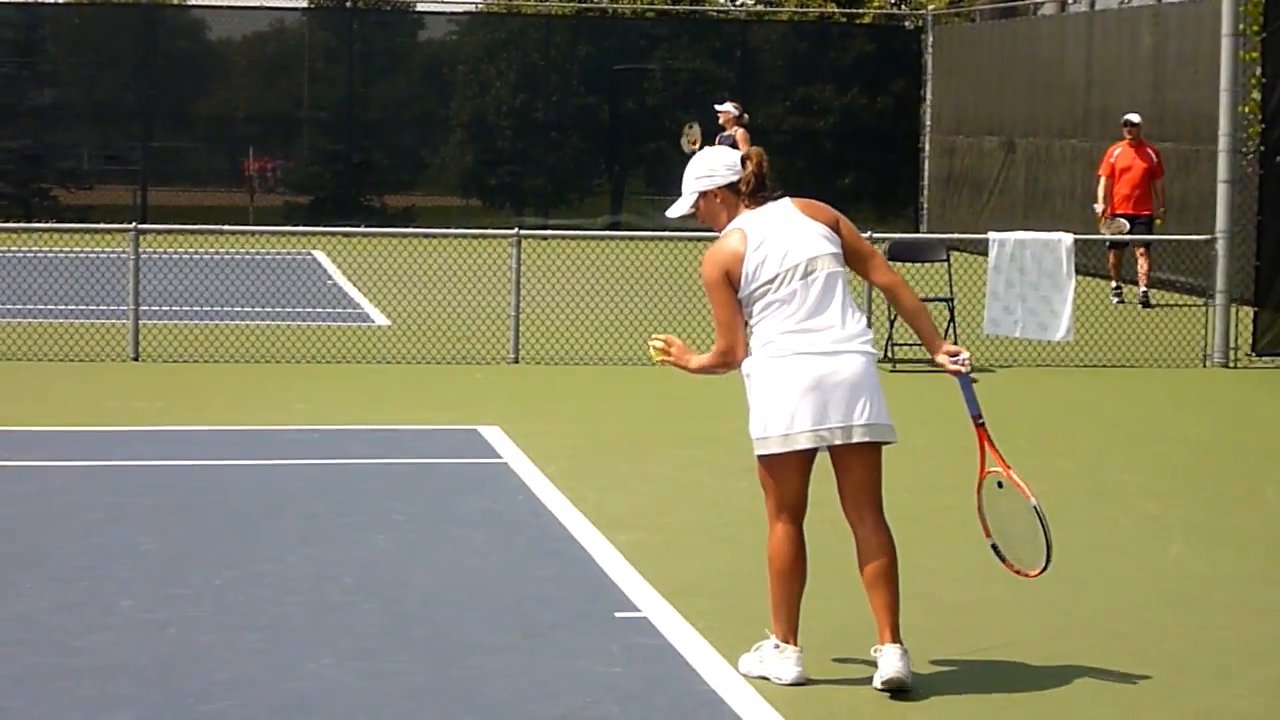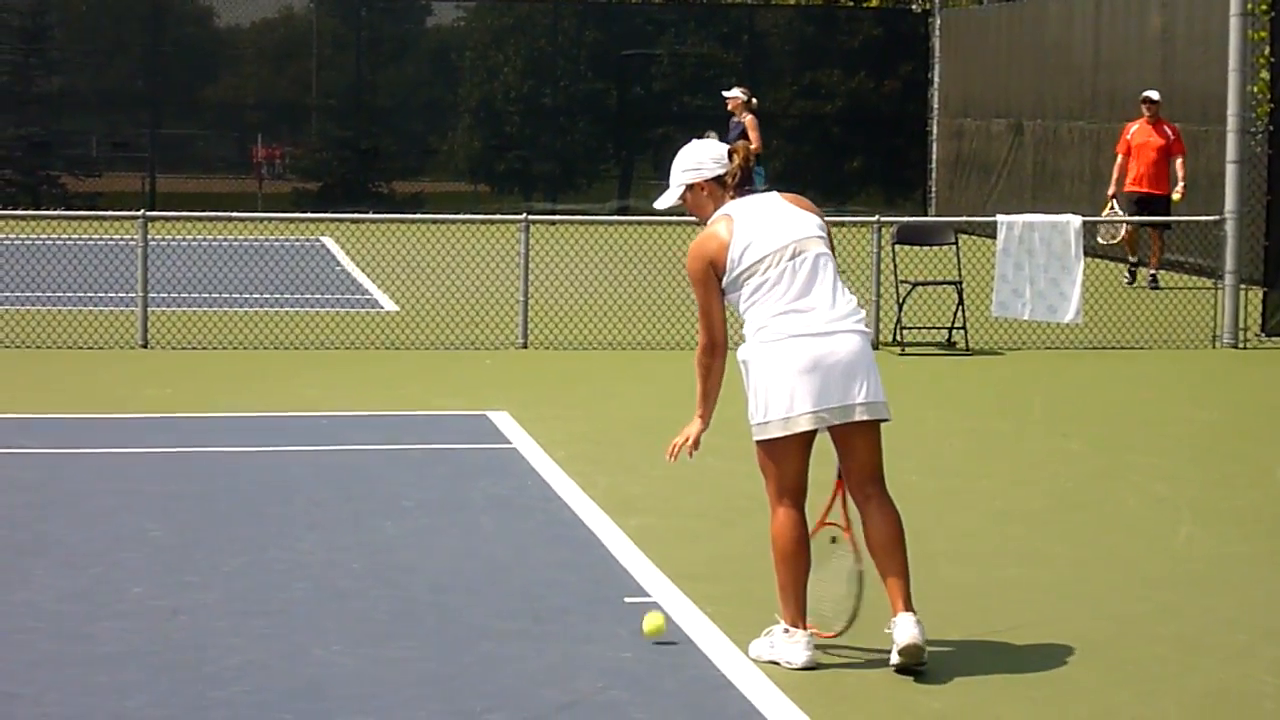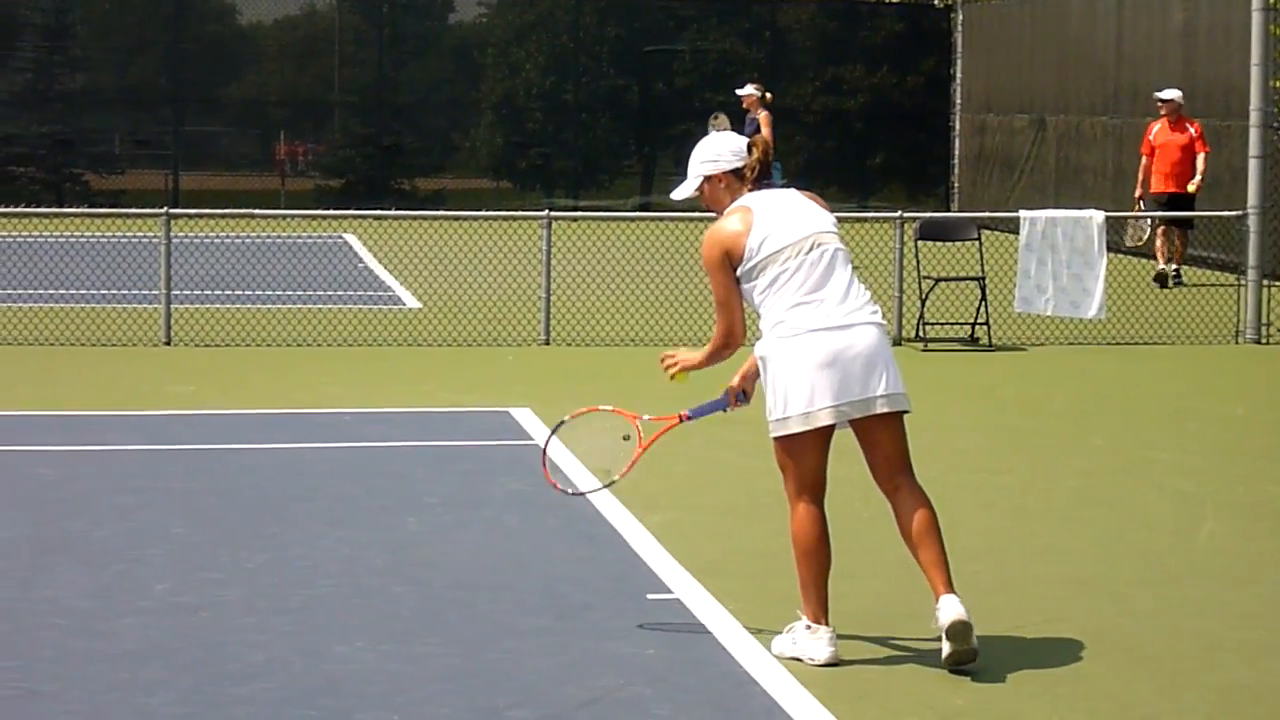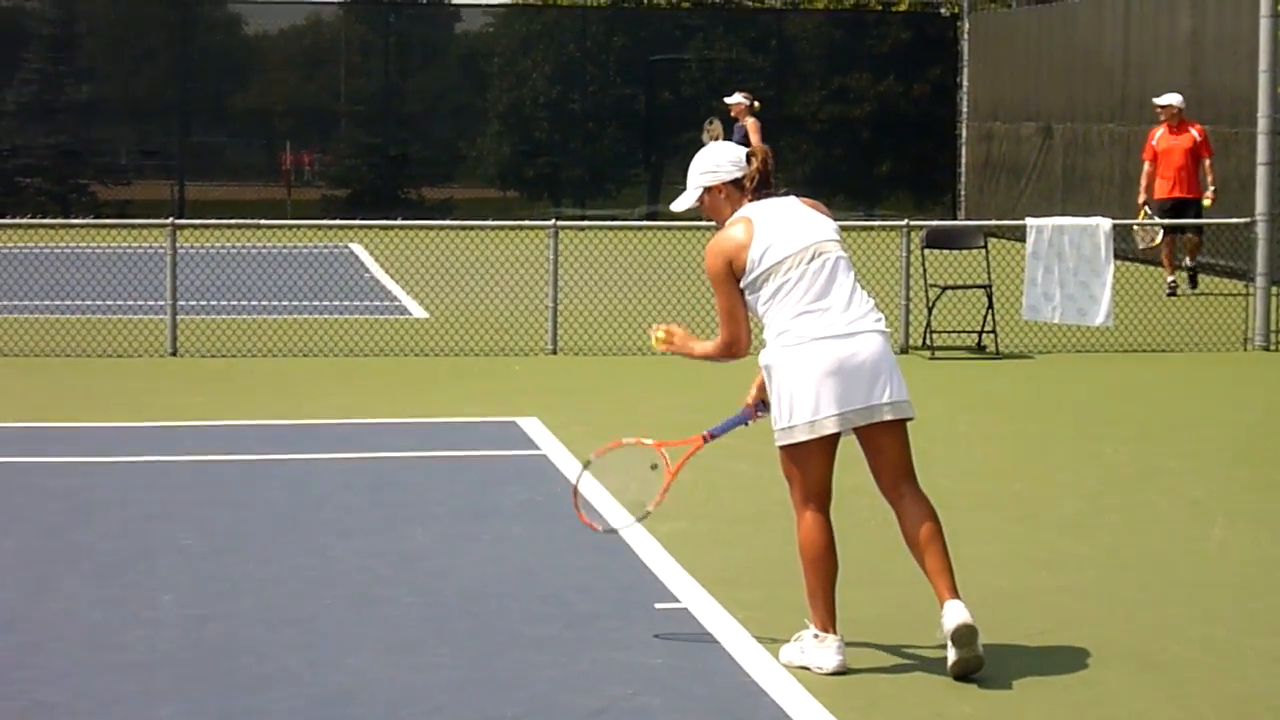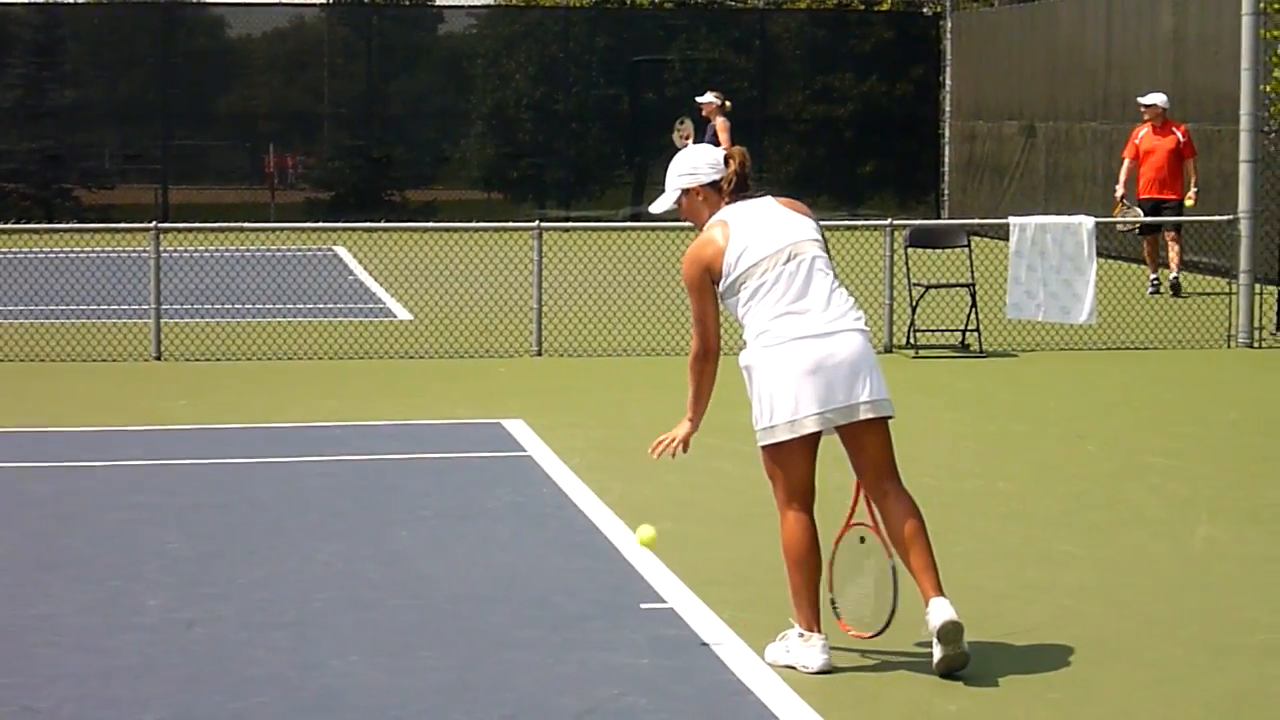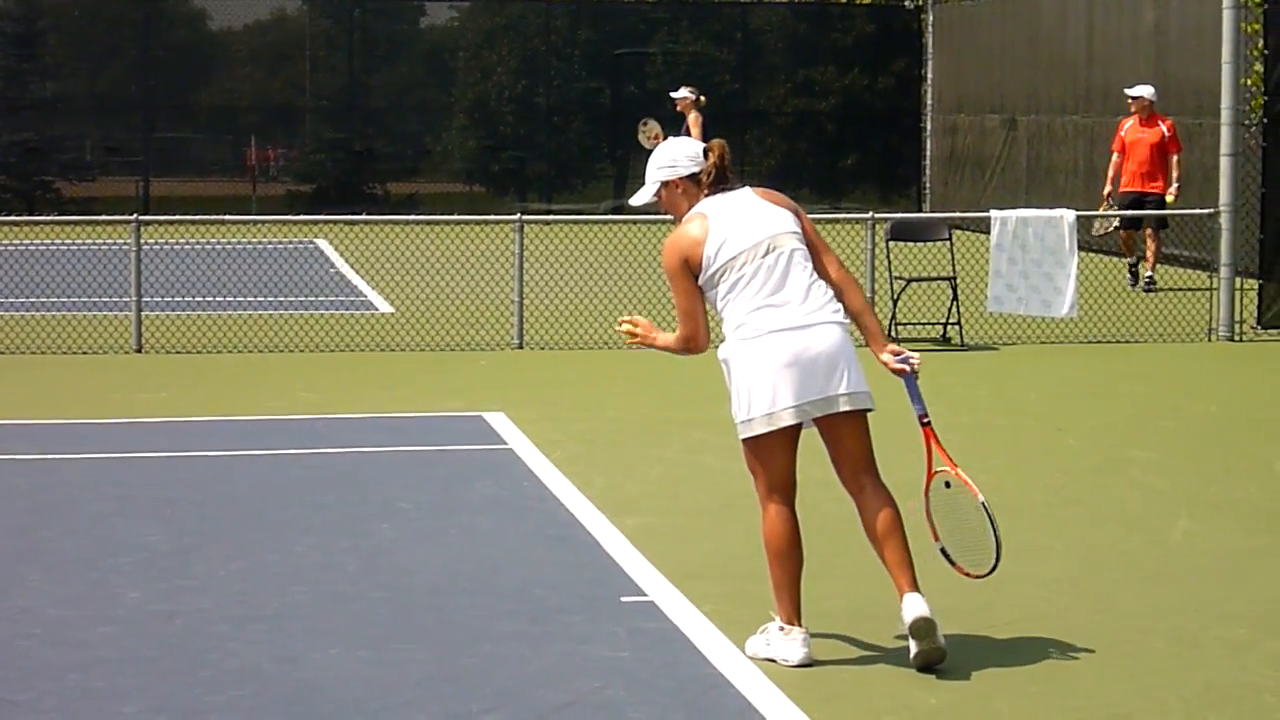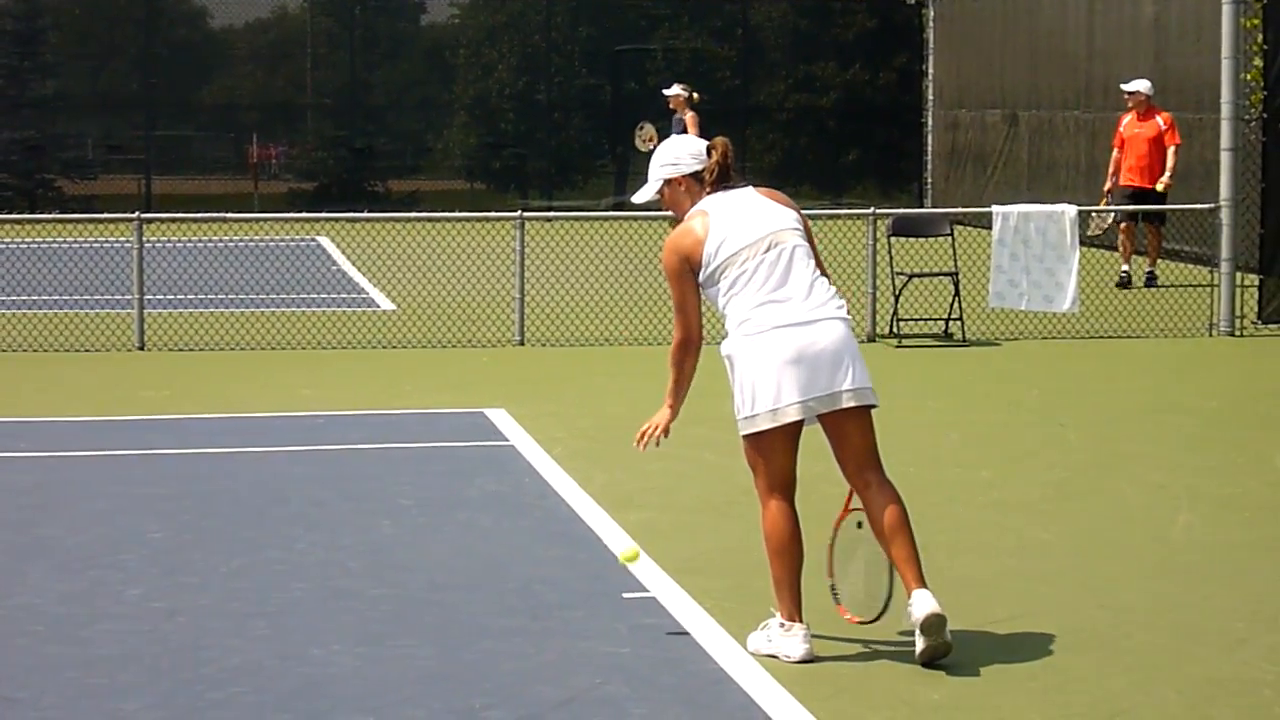
dt=0.3s
person 1, frame 1
left shoulder: (721, 255)
right shoulder: (816, 212)
left elbow: (732, 352)
right elbow: (886, 278)
left wrist: (691, 362)
right wrist: (936, 345)
left hip: (785, 380)
right hip: (852, 371)
left knee: (784, 520)
right knee: (866, 517)
left ankle: (782, 650)
right ankle: (892, 650)
person 1, frame 2
left shoulder: (706, 245)
right shoulder: (799, 205)
left elbow: (713, 343)
left wrist: (701, 419)
left hip: (781, 361)
right hip: (849, 346)
left knee: (786, 502)
right knee: (870, 492)
left ankle: (794, 634)
right ankle: (905, 617)
person 1, frame 3
left shoulder: (721, 235)
right shoulder: (811, 202)
left elbow: (730, 335)
left wrist: (698, 359)
right wrist: (752, 369)
left hip: (801, 359)
right hip: (865, 340)
left knee: (805, 498)
right knee: (899, 484)
left ankle: (815, 630)
right ankle: (948, 602)
person 1, frame 4
left shoulder: (724, 246)
right shoulder: (812, 208)
left elbow: (735, 344)
left wrist: (690, 347)
right wrist: (768, 379)
left hip: (805, 365)
right hip: (868, 345)
left knee: (811, 506)
right knee: (903, 490)
left ankle: (823, 639)
right ankle: (953, 607)
person 1, frame 5
left shoulder: (701, 251)
right shoulder: (794, 209)
left elbow: (706, 351)
left wrist: (688, 425)
left hip: (784, 364)
right hip: (849, 346)
left knee: (794, 506)
right knee: (885, 487)
left ankle: (808, 638)
right ankle: (937, 605)
person 1, frame 6
left shoulder: (682, 242)
right shoulder: (776, 200)
left elbow: (694, 339)
right elbow: (837, 275)
left wrist: (654, 337)
right wrist: (879, 344)
left hip: (763, 356)
right hip: (828, 340)
left knee: (776, 498)
right knee: (864, 481)
left ankle: (789, 632)
right ankle: (912, 601)
person 1, frame 7
left shoulder: (681, 240)
right shoulder: (777, 200)
left elbow: (688, 339)
left wrist: (671, 407)
left hip: (765, 352)
right hip: (831, 335)
left knee: (775, 495)
right knee: (869, 478)
left ankle: (789, 628)
right ankle: (920, 598)
person 2, frame 1
left shoulder: (1151, 153)
right shoulder: (1114, 151)
left elbow: (1158, 183)
right elbow: (1104, 180)
left wrist: (1160, 207)
right wrist: (1101, 203)
left hip: (1143, 212)
right hip: (1118, 210)
left knee: (1142, 250)
right knee: (1115, 252)
left ankle: (1143, 292)
right ankle: (1116, 287)
person 2, frame 2
left shoulder: (1170, 130)
right shoulder: (1131, 128)
left elbow: (1178, 158)
right elbow: (1121, 158)
left wrist: (1181, 182)
right wrist: (1113, 184)
left hip: (1160, 191)
right hip: (1133, 188)
left knee: (1157, 233)
right knee: (1128, 229)
left ankle: (1153, 274)
right ankle: (1133, 260)
person 2, frame 3
left shoulder: (1193, 128)
right shoulder: (1154, 128)
left elbow: (1201, 155)
right elbow: (1146, 160)
left wrist: (1199, 177)
right wrist: (1139, 186)
left hip: (1184, 190)
right hip: (1159, 189)
left knee: (1181, 231)
right knee: (1161, 229)
left ankle: (1176, 270)
right ankle: (1162, 270)
person 2, frame 4
left shoulder: (1196, 132)
right shoulder: (1156, 134)
left elbow: (1206, 161)
right elbow: (1148, 165)
left wrist: (1210, 187)
right wrist: (1143, 191)
left hip: (1191, 195)
right hip: (1163, 196)
left knee: (1194, 237)
right knee: (1167, 239)
left ankle: (1190, 264)
right ankle: (1171, 281)
person 2, frame 5
left shoulder: (1179, 132)
right shoulder: (1139, 133)
left elbow: (1189, 162)
right elbow: (1128, 161)
left wrist: (1193, 188)
right wrist: (1121, 186)
left hip: (1172, 196)
right hip: (1146, 195)
left knee: (1172, 235)
right knee: (1149, 239)
left ankle: (1174, 278)
right ankle: (1154, 278)
person 2, frame 6
left shoulder: (1165, 125)
right shoulder: (1126, 125)
left elbow: (1174, 157)
right elbow: (1117, 156)
left wrist: (1174, 184)
right wrist: (1109, 183)
left hip: (1155, 189)
right hip: (1128, 188)
left knee: (1151, 232)
right knee: (1125, 233)
left ankle: (1149, 276)
right ankle: (1132, 261)
person 2, frame 7
left shoulder: (1163, 119)
right shoulder: (1125, 120)
left elbow: (1171, 148)
right elbow: (1117, 151)
left wrist: (1168, 174)
right wrist: (1110, 179)
left hip: (1154, 185)
right hip: (1127, 183)
left knee: (1153, 229)
right knee: (1125, 226)
left ankle: (1150, 272)
right ankle: (1125, 271)
